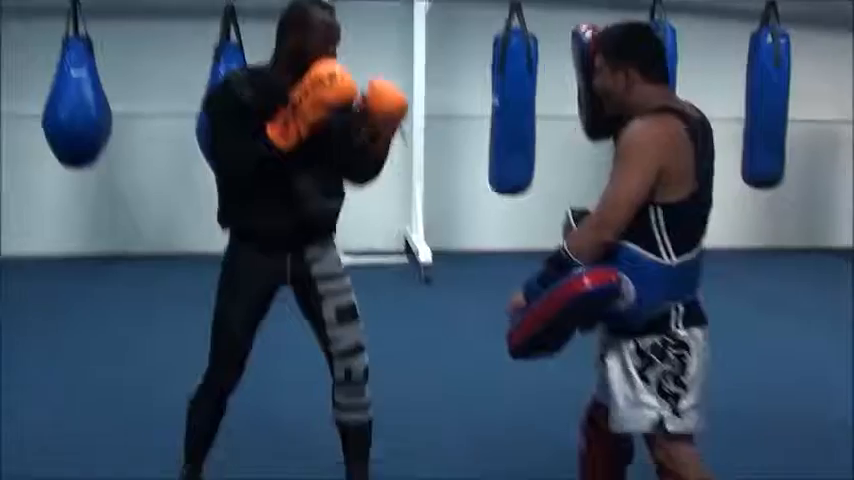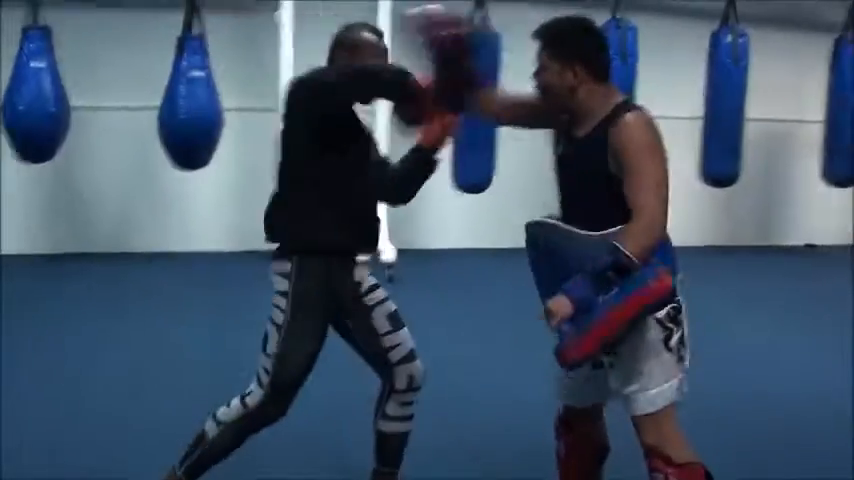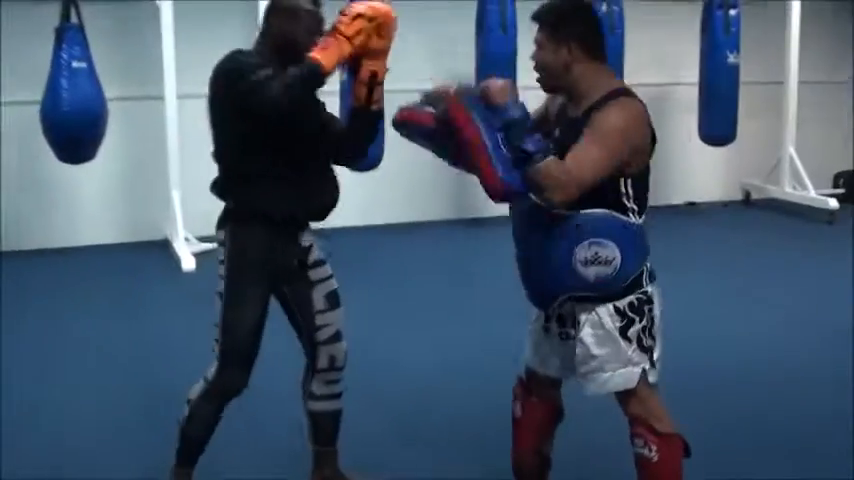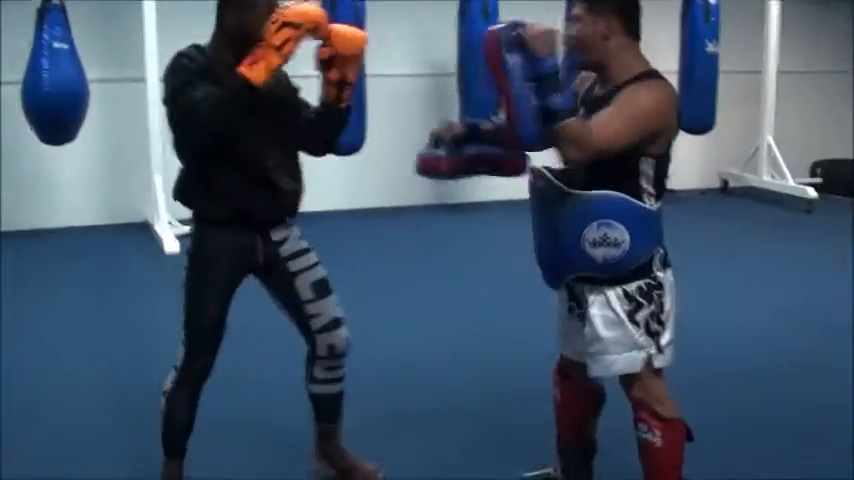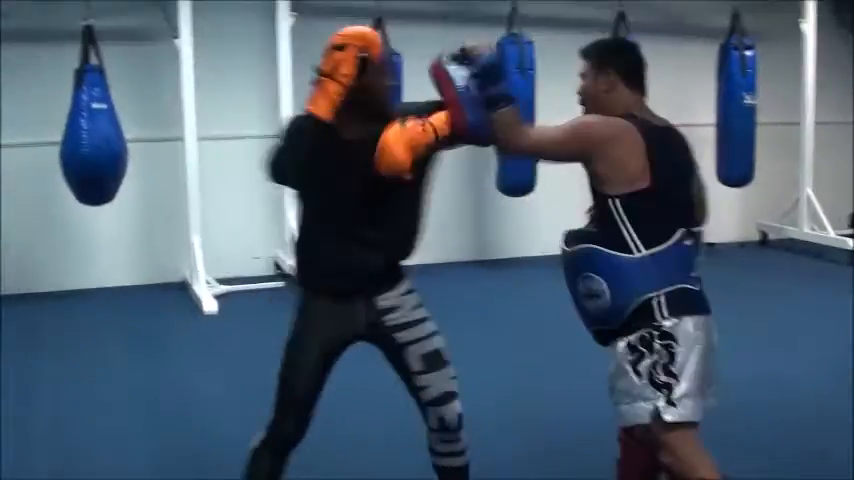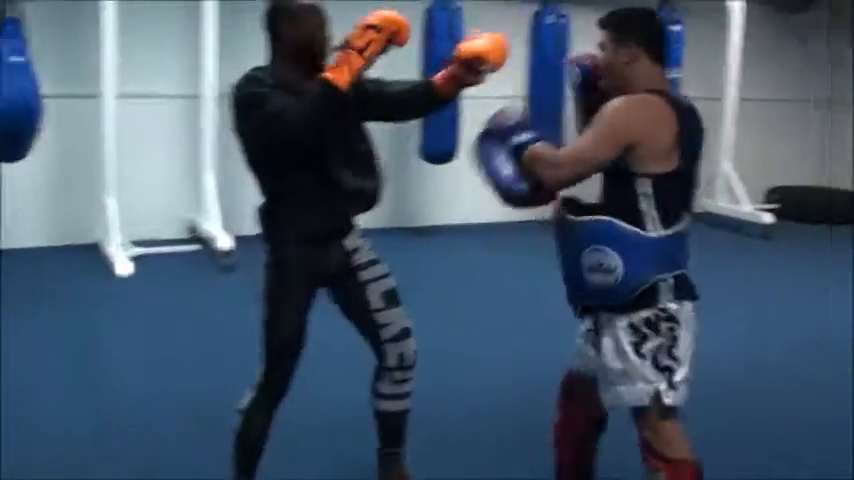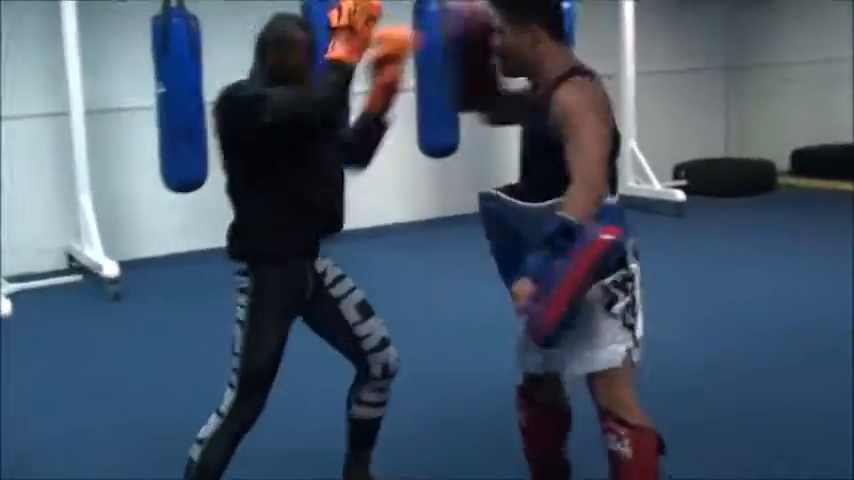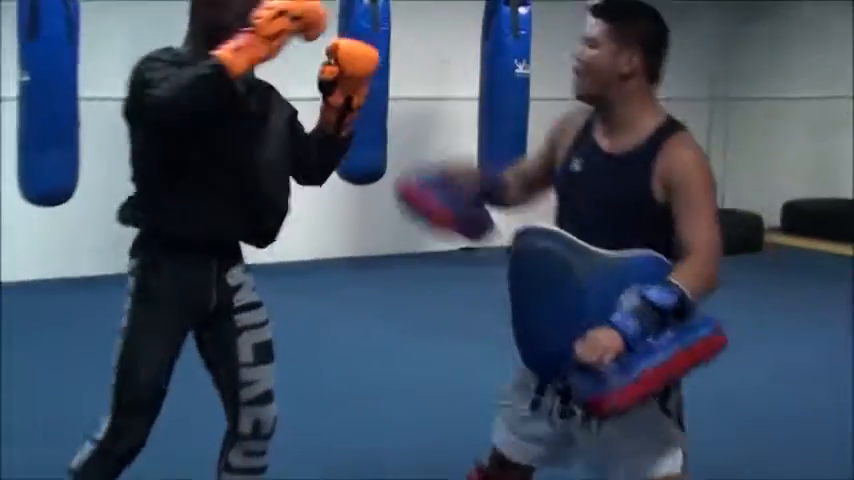
dt=0.4s
person 1, frame 1
right shoulder: (236, 92)
left elbow: (358, 169)
right elbow: (233, 167)
left wrist: (379, 134)
left hip: (314, 249)
right hip: (254, 250)
left knee: (352, 369)
right knee: (222, 373)
person 1, frame 2
left shoulder: (347, 127)
right shoulder: (316, 93)
left elbow: (396, 188)
right elbow: (379, 77)
left wrist: (433, 134)
left hip: (343, 269)
right hip: (305, 269)
left knee: (405, 373)
right knee: (270, 397)
person 1, frame 3
left shoulder: (293, 81)
right shoulder: (238, 71)
left elbow: (348, 149)
right elbow: (279, 101)
left wrist: (370, 82)
right wrist: (340, 44)
left hip: (296, 236)
right hip: (250, 235)
left knee: (328, 355)
right knee: (230, 371)
person 1, frame 4
left shoulder: (272, 78)
right shoulder: (190, 69)
left elbow: (317, 140)
right elbow: (206, 124)
left wrist: (338, 81)
right wrist: (266, 57)
left hip: (277, 230)
right hip: (219, 235)
left knee: (331, 337)
right knee: (197, 359)
person 1, frame 5
left shoulder: (403, 123)
right shoulder: (310, 131)
right elbow: (287, 170)
left wrist: (429, 129)
right wrist: (331, 89)
left hip: (389, 294)
right hip: (327, 301)
left knee: (446, 412)
right knee: (286, 428)
person 1, frame 6
left shoulder: (337, 81)
right shoulder: (255, 90)
left elbow: (403, 102)
right elbow: (297, 129)
left wrist: (458, 74)
right wrist: (351, 61)
left hip: (343, 238)
right hip: (293, 248)
left knee: (398, 349)
right knee: (277, 374)
person 1, frame 7
left shoulder: (294, 100)
right shoulder: (240, 101)
left elbow: (353, 152)
right elbow: (316, 108)
left wrist: (383, 88)
right wrist: (348, 42)
left hip: (309, 261)
right hip: (266, 270)
left knee: (381, 361)
right knee: (245, 399)
person 1, frame 8
left shoulder: (259, 97)
right shoulder: (162, 70)
left elbow: (310, 166)
right elbow: (165, 110)
left wrist: (342, 101)
left hip: (227, 269)
right hip: (165, 267)
left knee: (255, 417)
right knee: (129, 423)
person 2, frame 1
left shoulder: (648, 132)
right shoulder: (686, 118)
left elbow: (602, 229)
left hip: (658, 323)
right hip: (642, 313)
right knee: (602, 425)
person 2, frame 2
left shoulder: (631, 127)
right shoulder: (566, 116)
left elbow: (648, 227)
right elbow: (489, 105)
left knee: (656, 433)
right knee: (577, 421)
person 2, frame 3
left shoulder: (621, 116)
right shoulder: (561, 105)
left elbow: (558, 187)
right elbow: (496, 149)
left wrist: (510, 117)
right wrist: (456, 109)
left hip: (613, 291)
right hip: (562, 283)
left knee: (638, 401)
right knee: (535, 385)
person 2, frame 4
left shoulder: (649, 97)
right shoulder: (589, 82)
left elbow: (579, 145)
right elbow: (546, 131)
left wrist: (545, 66)
right wrist: (473, 132)
left hip: (627, 273)
right hip: (581, 265)
left knee: (643, 387)
right knee: (571, 374)
person 2, frame 5
left shoulder: (605, 132)
right shoulder: (669, 139)
left elbow: (516, 140)
right elbow: (694, 214)
left wrist: (490, 76)
left hip: (654, 316)
right hip: (669, 306)
left knee: (673, 442)
right knee: (640, 433)
person 2, frame 6
left shoulder: (631, 110)
right shoulder: (677, 112)
left elbow: (555, 170)
right elbow: (598, 161)
left wrist: (513, 132)
right wrist: (592, 94)
left hip: (648, 297)
right hip: (622, 291)
left knee: (656, 420)
right knee: (579, 390)
person 2, frame 7
left shoulder: (575, 96)
right shoulder: (545, 90)
left elbow: (586, 188)
right elbow: (494, 110)
left wrist: (541, 270)
left hip: (592, 270)
left knee: (611, 393)
right knee: (538, 387)
person 2, frame 8
left shoulder: (676, 155)
right shoulder: (570, 128)
left elbow: (702, 268)
right elbow: (520, 185)
left wrist: (625, 333)
right wrist: (475, 183)
